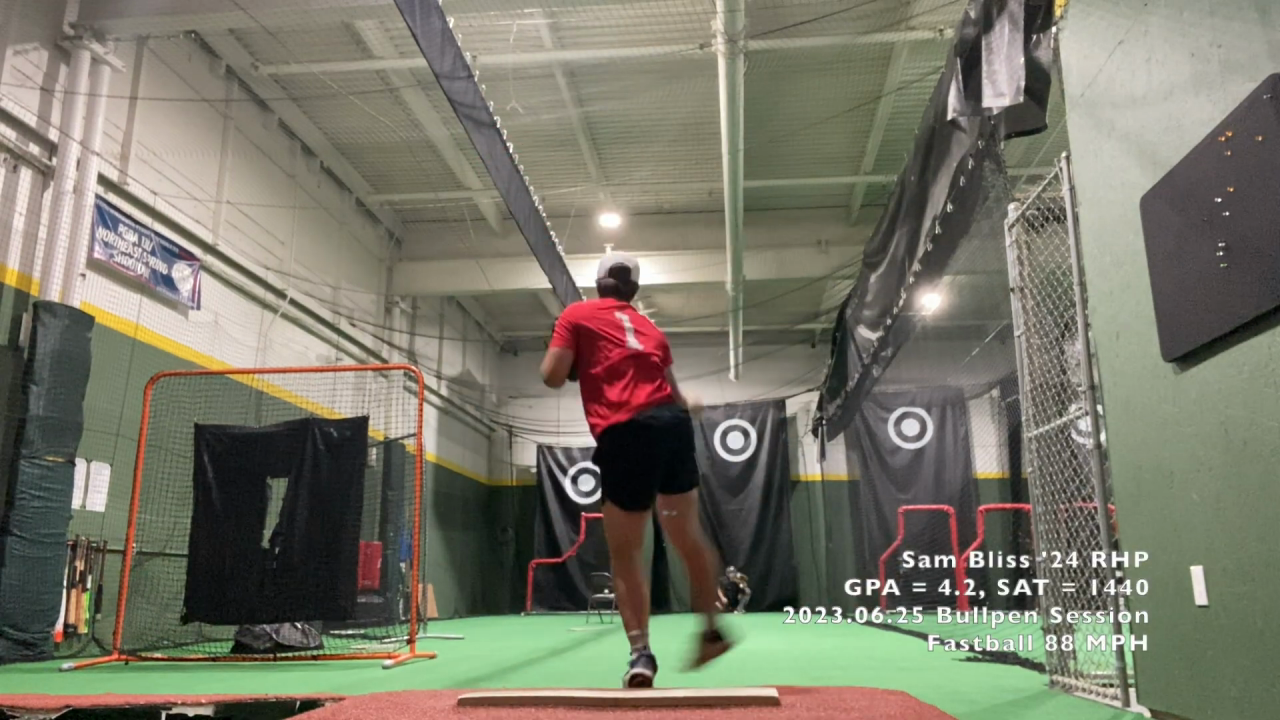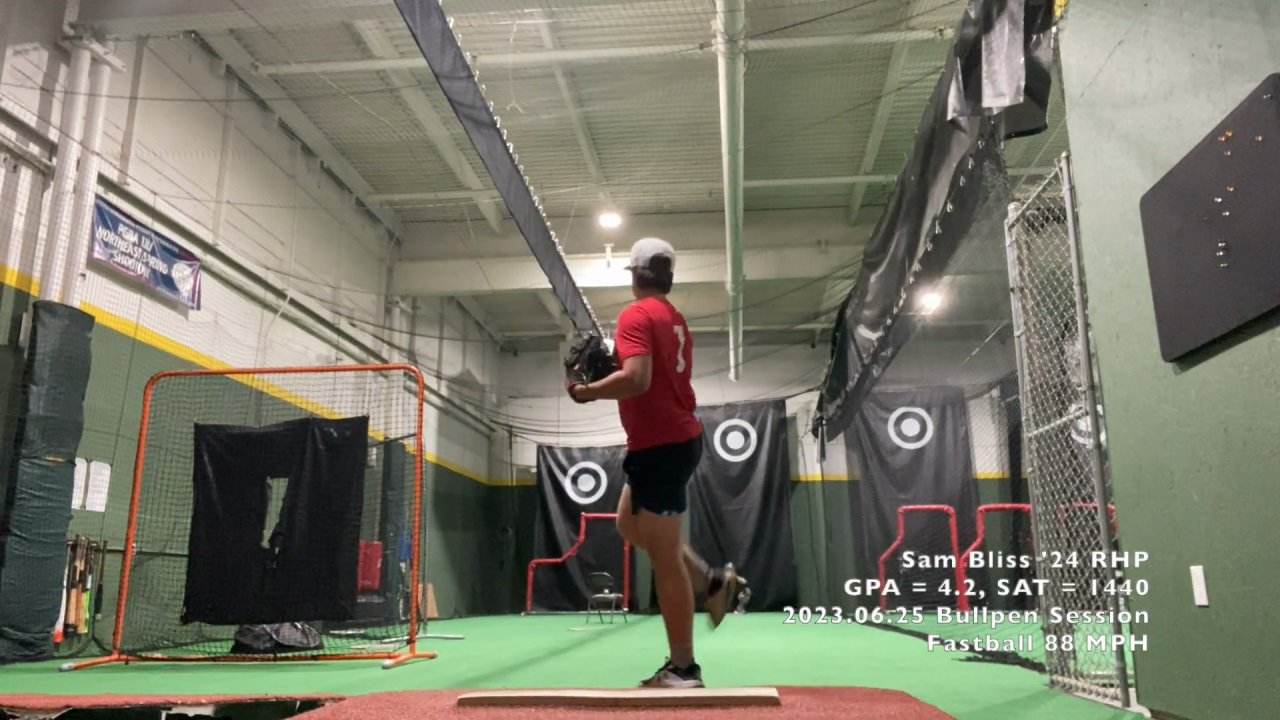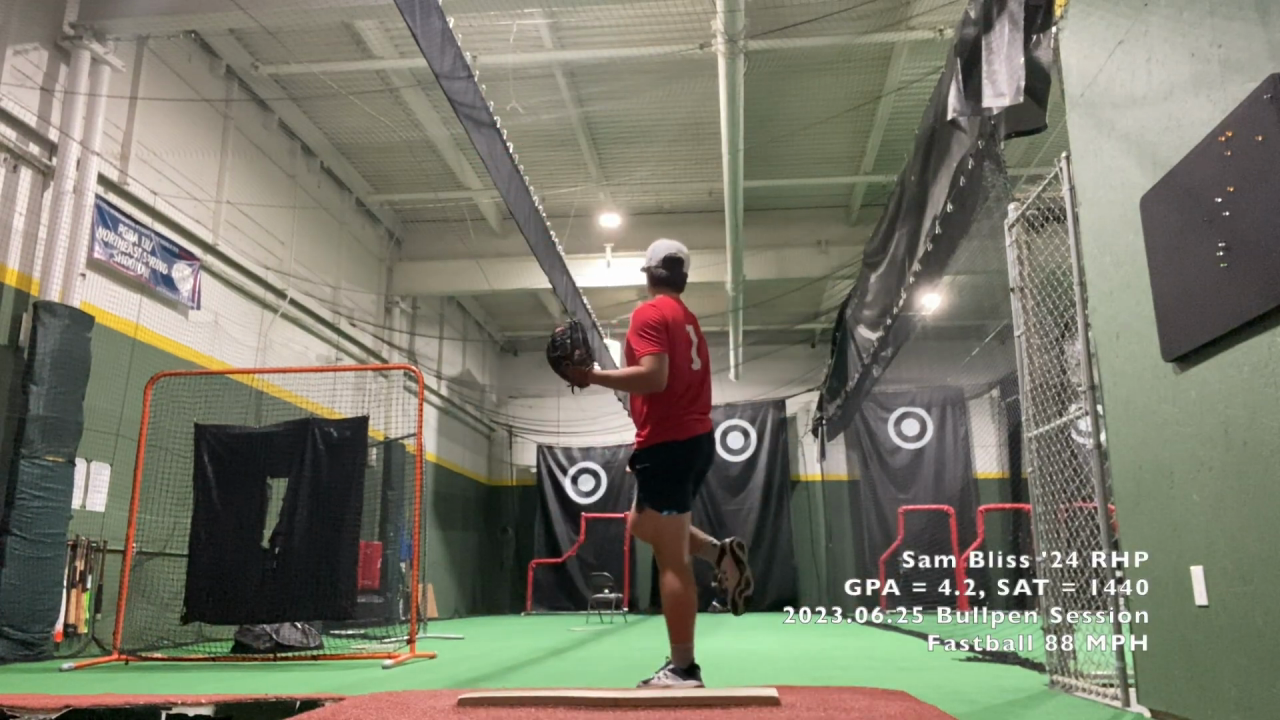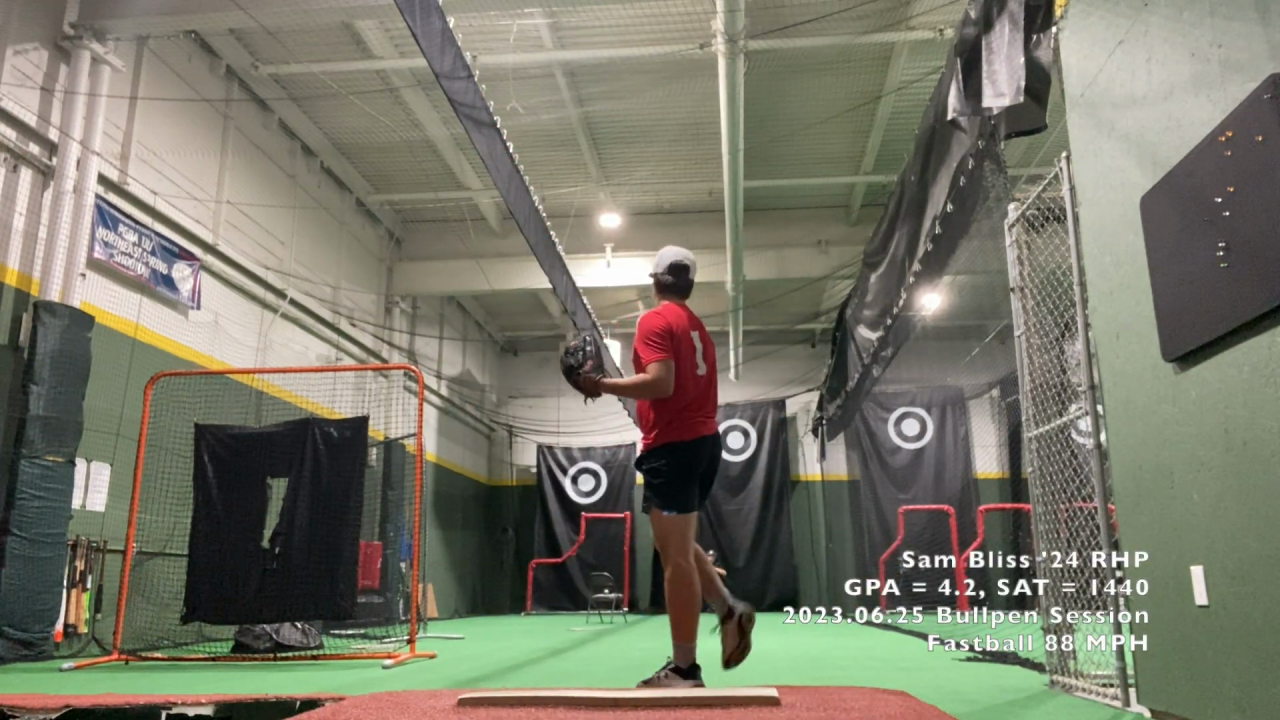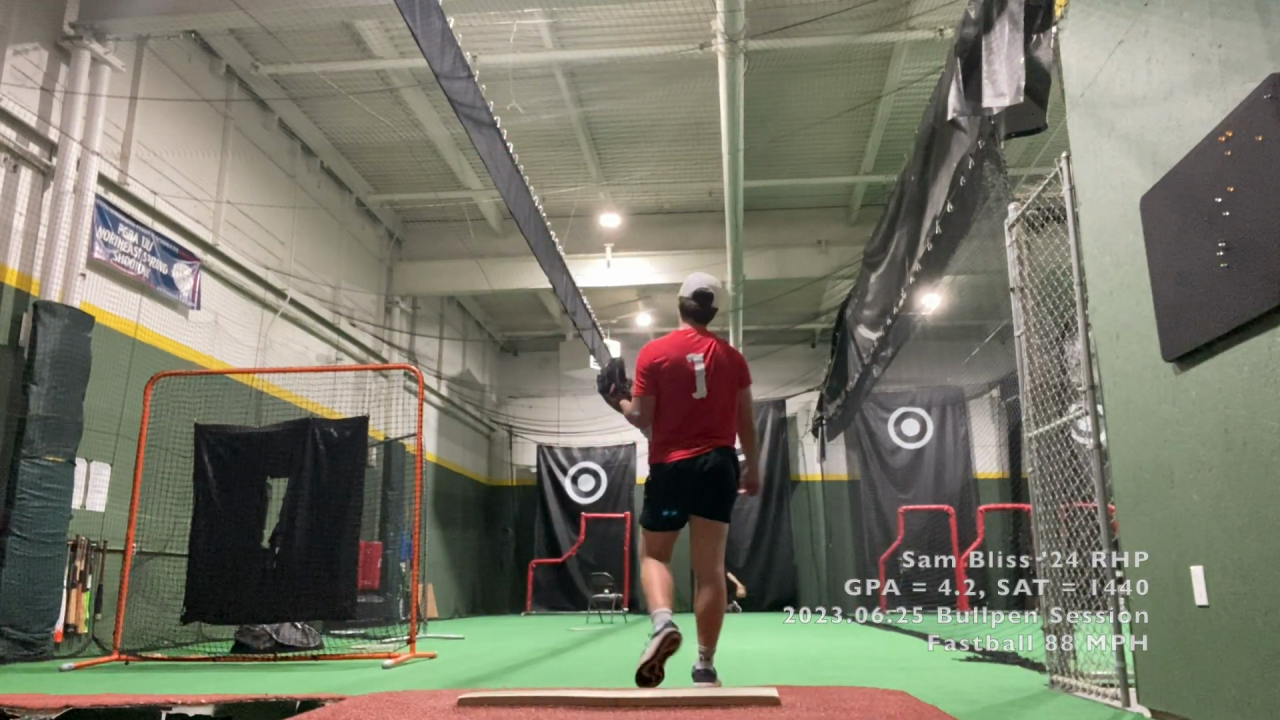
dt=0.5s
person 1, frame 1
left shoulder: (577, 315)
right shoulder: (652, 329)
left elbow: (553, 376)
left wrist: (557, 367)
right wrist: (688, 407)
left hip: (625, 436)
right hip: (671, 424)
left knee: (626, 557)
right knee: (688, 538)
left ankle: (640, 657)
right ankle: (711, 629)
person 1, frame 2
left shoulder: (635, 315)
right shoulder: (676, 319)
left elbow: (637, 379)
left wrist: (587, 391)
left hip: (658, 446)
right hip: (682, 438)
left knee: (665, 560)
right knee: (632, 523)
left ankle: (683, 668)
right ankle: (711, 580)
person 1, frame 3
left shoulder: (649, 313)
right shoulder: (689, 320)
left elbow: (653, 377)
left wrist: (593, 375)
left hip: (668, 444)
right hip: (695, 439)
left knee: (670, 559)
right knee: (643, 524)
left ankle: (682, 668)
right ankle: (721, 552)
person 1, frame 4
left shoulder: (654, 321)
right shoulder: (698, 327)
left elbow: (659, 383)
left wrist: (603, 384)
left hip: (673, 447)
right hip: (706, 441)
left knee: (676, 559)
right knee: (681, 547)
left ankle: (684, 667)
right ankle: (731, 612)
person 1, frame 5
left shoulder: (654, 352)
right shoulder: (731, 356)
left elbow: (641, 418)
right elbow: (746, 423)
left wrist: (619, 401)
right wrist: (752, 467)
left hip: (670, 465)
right hip: (719, 464)
left knee: (653, 557)
right knee: (710, 568)
left ankle: (662, 624)
right ankle: (705, 667)
